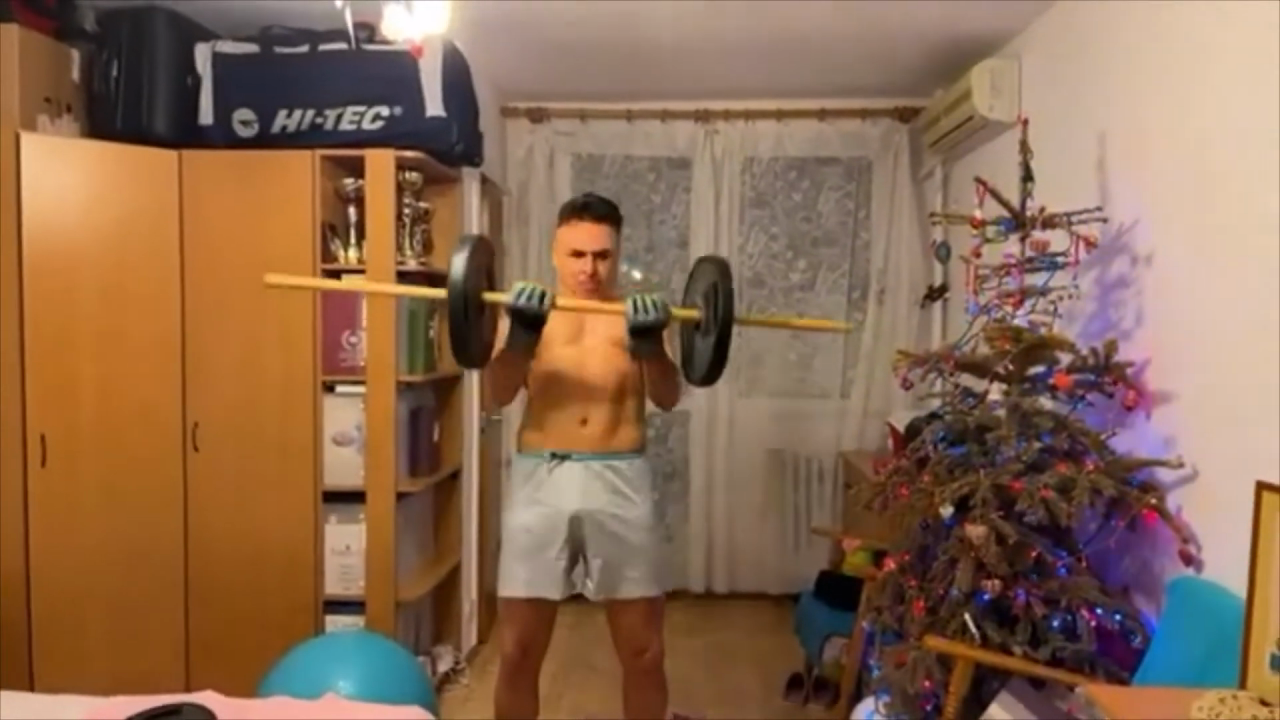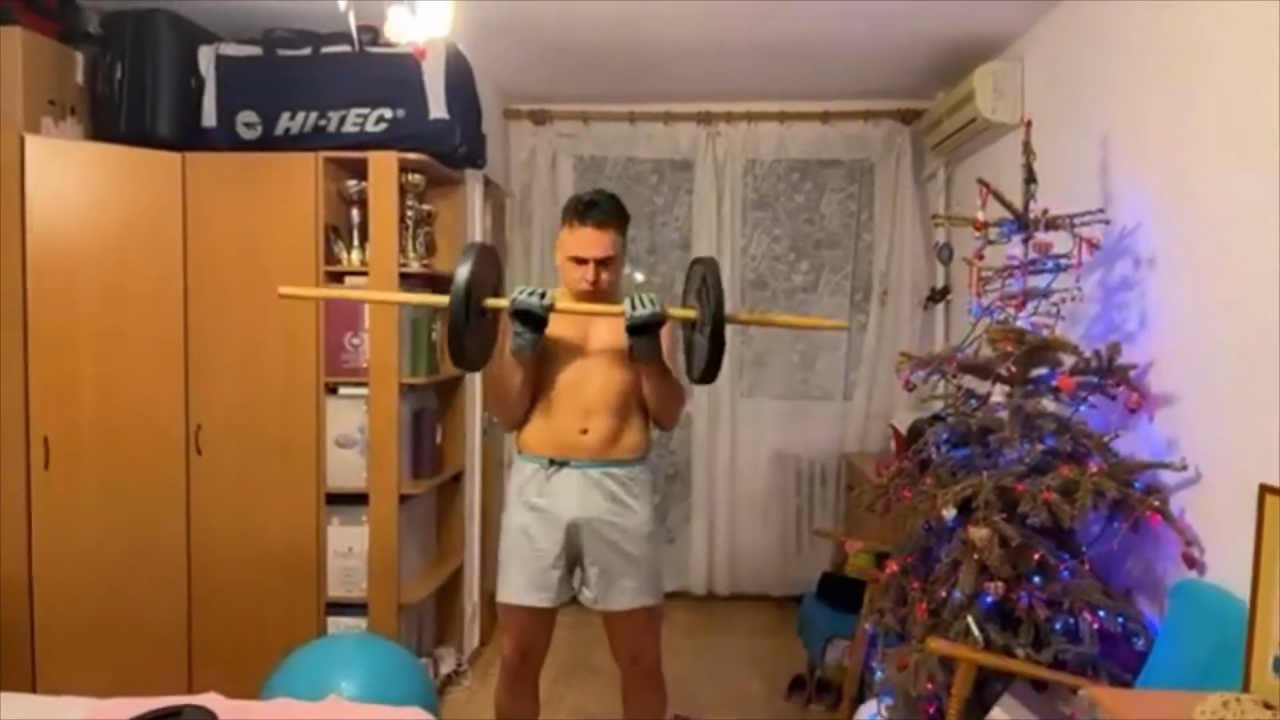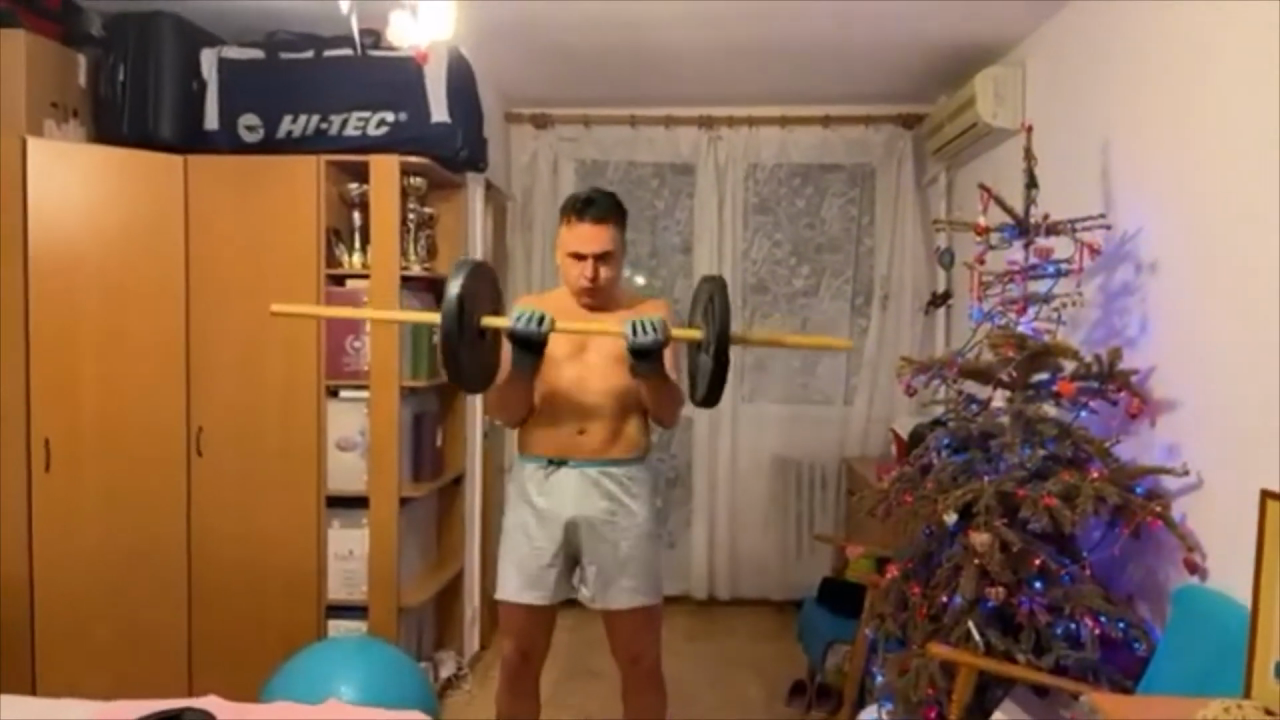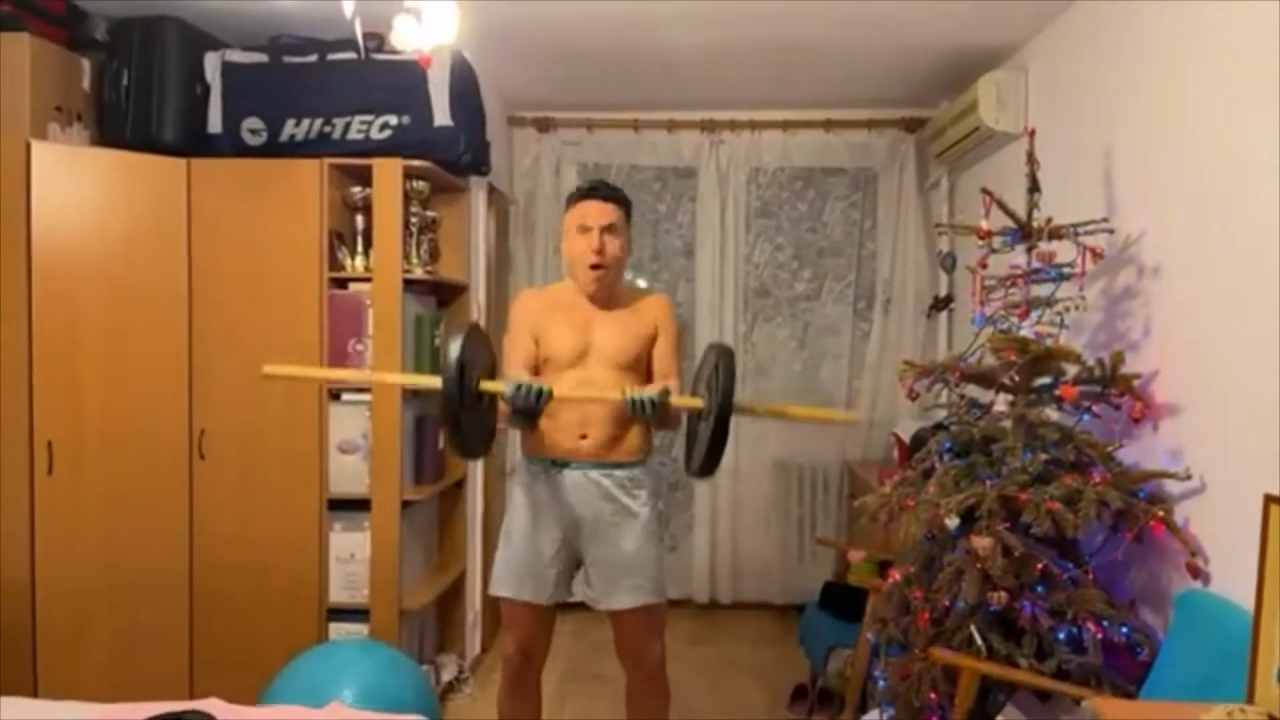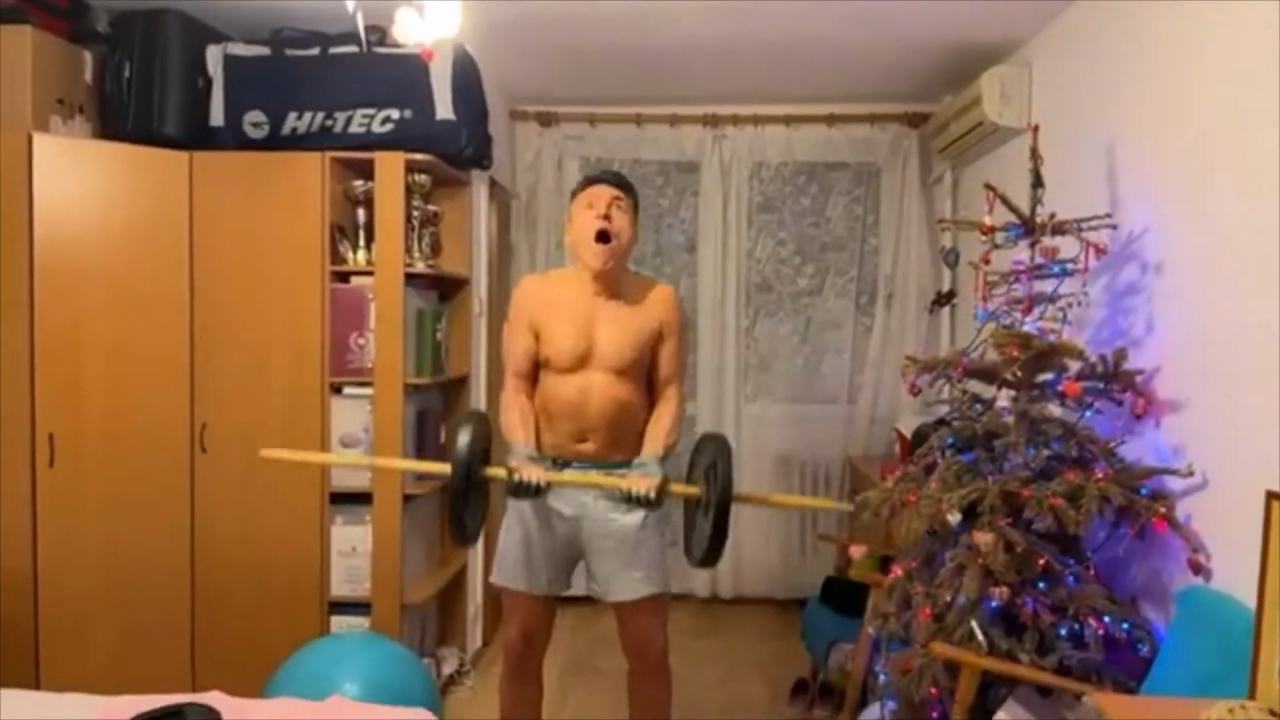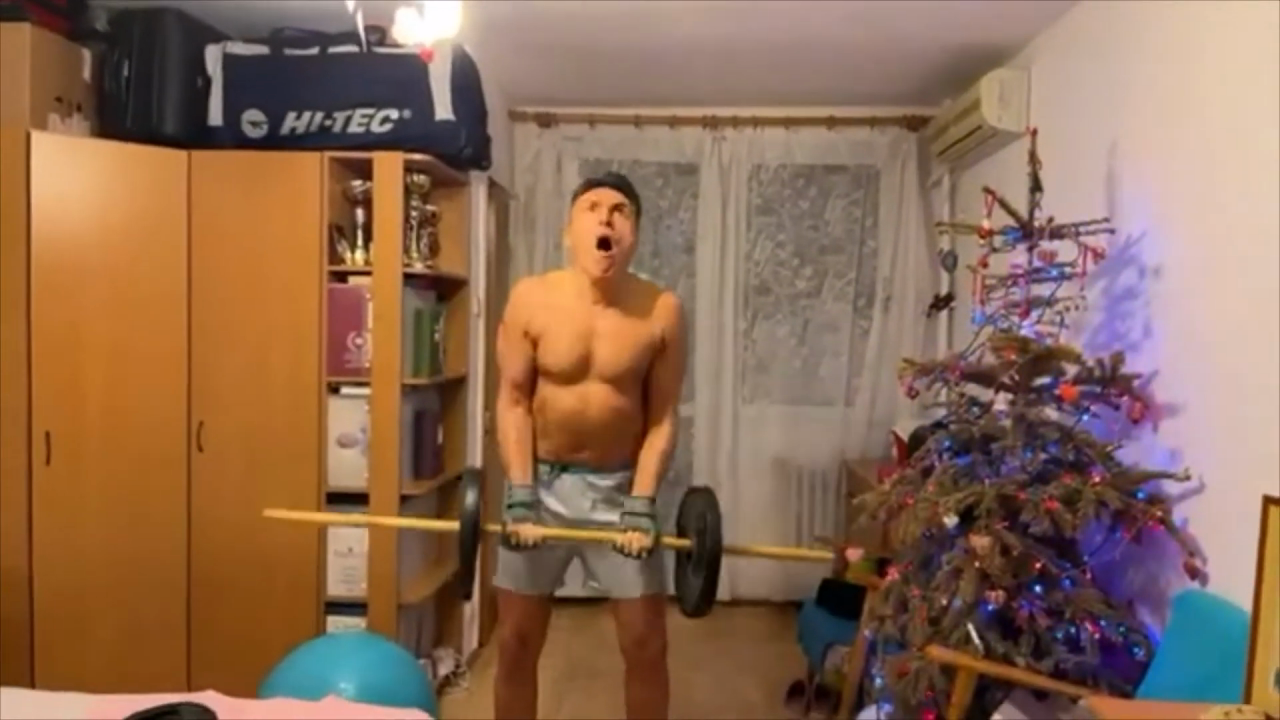
dt=0.2s
person 1, frame 1
left shoulder: (635, 311)
right shoulder: (529, 306)
left elbow: (667, 395)
right elbow: (498, 392)
left wrist: (652, 339)
right wrist: (520, 332)
left hip: (620, 481)
right hip: (539, 482)
left knee: (643, 650)
right knee: (518, 649)
person 1, frame 2
left shoulder: (642, 315)
right shoulder: (532, 312)
left elbow: (668, 414)
right elbow: (506, 414)
left wrist: (647, 344)
right wrist: (522, 337)
left hip: (620, 490)
right hip: (538, 487)
left knee: (641, 659)
right knee: (518, 655)
person 1, frame 3
left shoulder: (650, 314)
right shoulder: (529, 312)
left elbow: (668, 413)
right elbow: (506, 413)
left wrist: (650, 362)
right wrist: (522, 355)
left hip: (620, 490)
right hip: (539, 487)
left knee: (640, 658)
right knee: (518, 654)
person 1, frame 4
left shoulder: (654, 310)
right shoulder: (532, 305)
left elbow: (673, 406)
right elbow: (508, 404)
left wrist: (657, 403)
right wrist: (519, 399)
left hip: (623, 491)
right hip: (542, 487)
left knee: (645, 657)
right knee: (520, 654)
person 1, frame 5
left shoulder: (659, 301)
right shoulder: (534, 293)
left elbow: (669, 395)
right elbow: (515, 387)
left wrist: (651, 464)
right wrist: (523, 458)
left hip: (623, 489)
right hip: (545, 486)
left knee: (649, 646)
right knee: (521, 642)
person 1, frame 6
left shoulder: (662, 310)
right shoulder: (530, 298)
left elbow: (662, 413)
right elbow: (513, 400)
left wrist: (643, 505)
right wrist: (520, 495)
left hip: (619, 488)
right hip: (543, 483)
left knee: (646, 645)
right knee: (516, 643)
